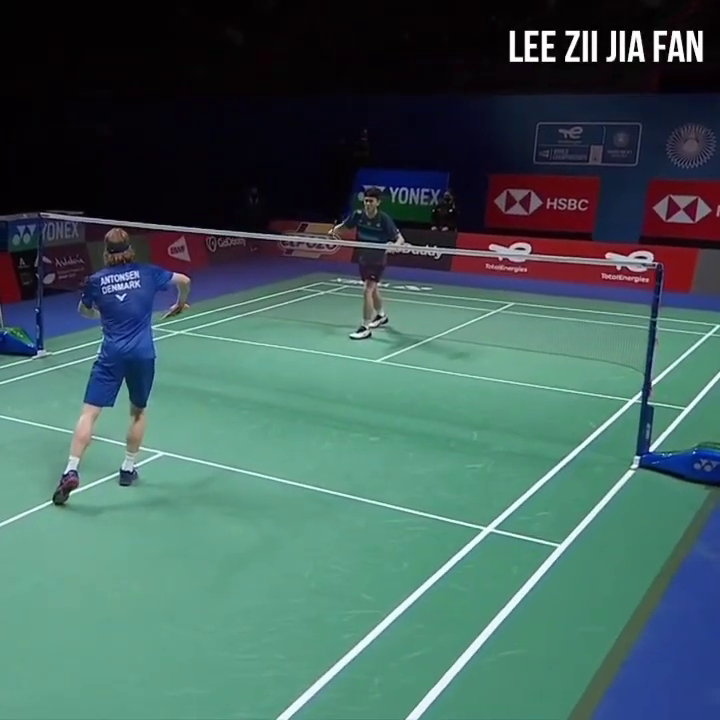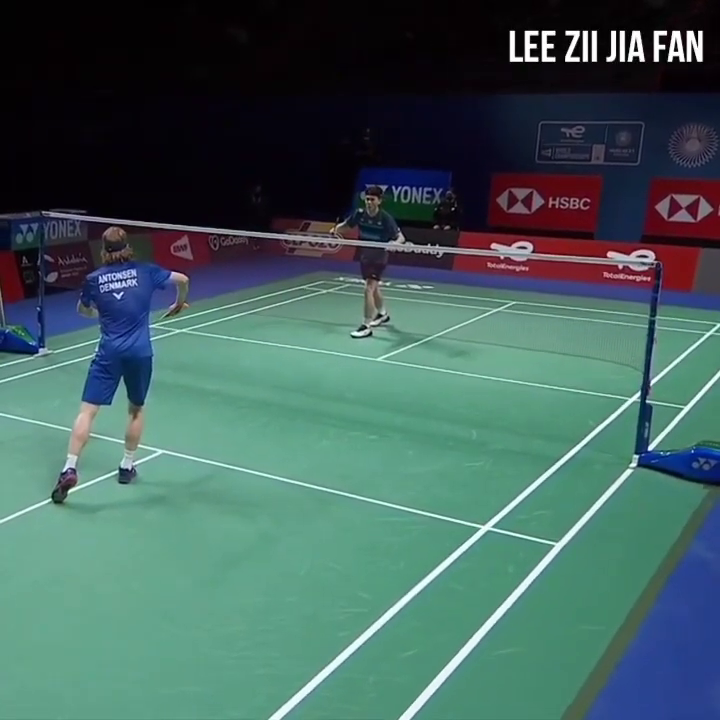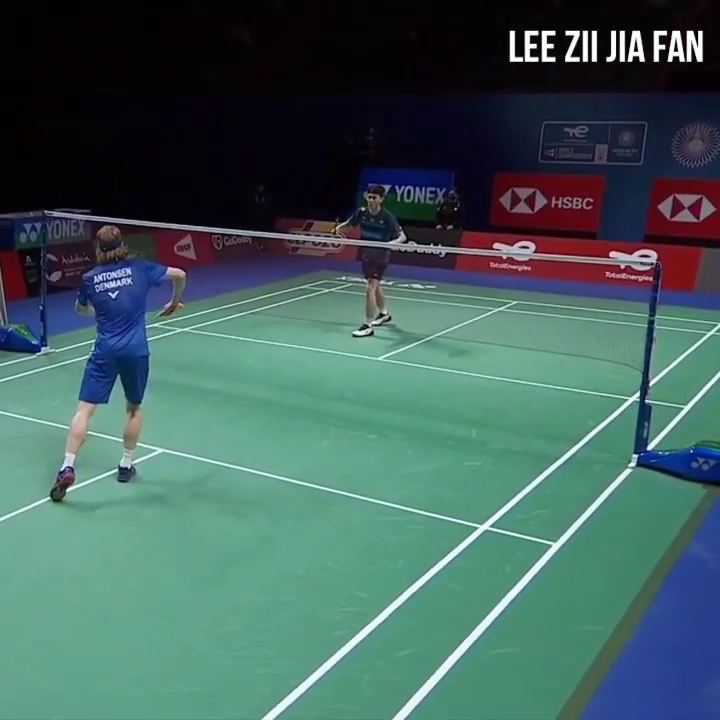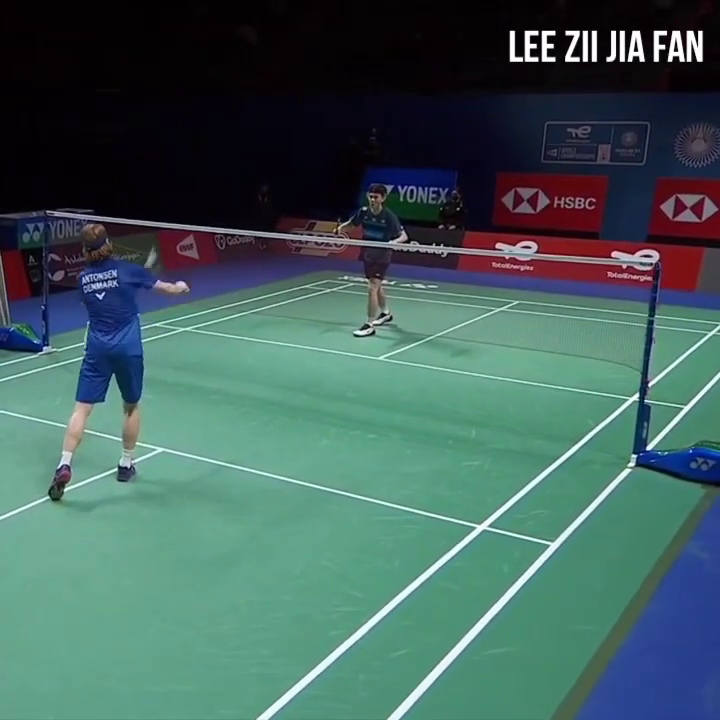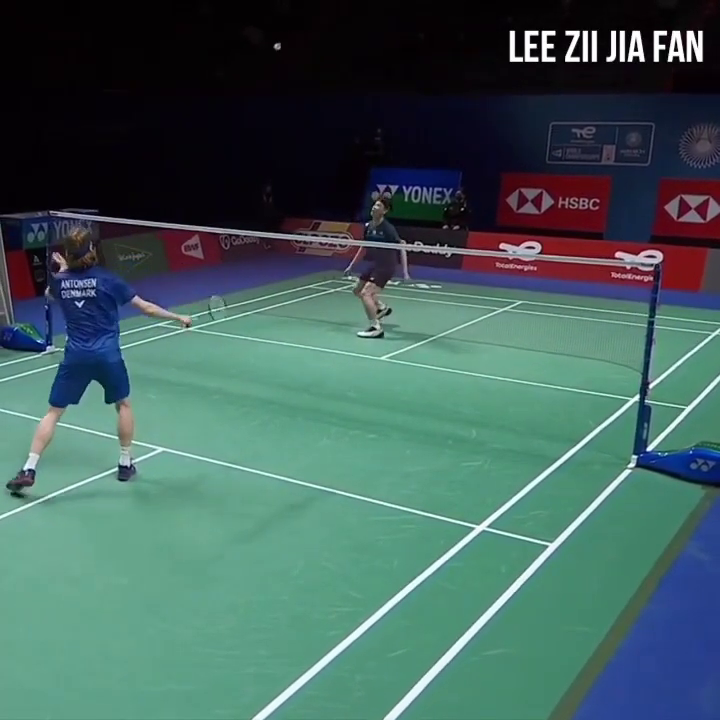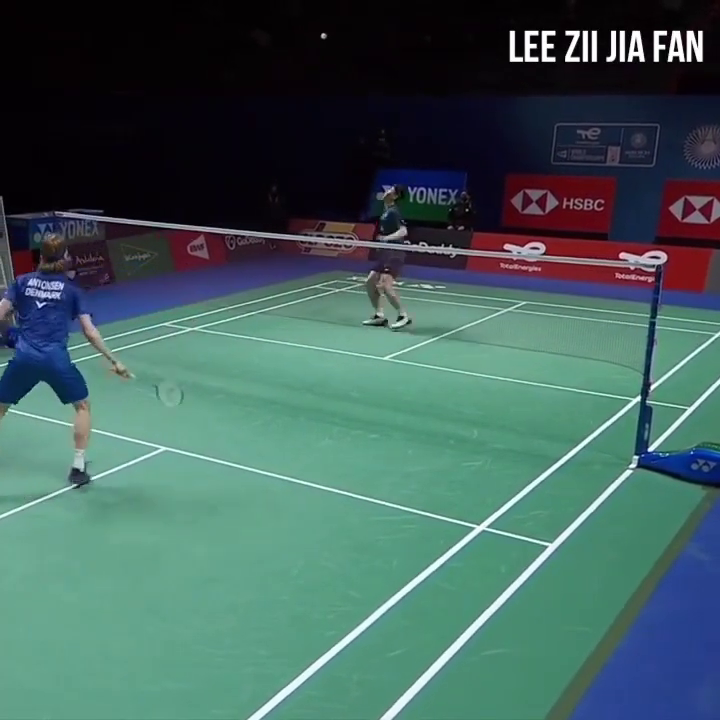
dt=0.3s
person 1, frame 1
left shoulder: (96, 280)
right shoulder: (147, 273)
left elbow: (84, 311)
right elbow: (184, 281)
right wrist: (180, 305)
left hip: (111, 354)
right hip: (142, 354)
left knee: (89, 412)
right knee: (138, 411)
left ankle: (71, 472)
right ankle: (128, 469)
person 1, frame 2
left shoulder: (94, 279)
right shoulder: (144, 271)
left elbow: (83, 310)
right elbow: (183, 279)
right wrist: (179, 303)
left hip: (109, 352)
right hip: (139, 352)
left knee: (87, 410)
right knee: (136, 409)
left ankle: (69, 469)
right ankle: (126, 466)
person 1, frame 3
left shoulder: (90, 278)
right shoulder: (140, 269)
left elbow: (81, 309)
right elbow: (179, 275)
right wrist: (174, 303)
left hip: (105, 350)
right hip: (135, 350)
left knee: (85, 409)
right knee: (134, 408)
left ankle: (67, 468)
right ankle: (126, 465)
person 1, frame 4
left shoulder: (83, 275)
right shoulder: (126, 269)
right elbow: (166, 290)
right wrist: (180, 288)
left hip: (96, 350)
right hip: (127, 349)
left knee: (81, 410)
right knee: (131, 407)
left ankle: (64, 466)
right ankle: (125, 465)
person 1, frame 5
left shoulder: (59, 281)
right shoulder: (107, 279)
left elbow: (50, 293)
right elbow: (144, 307)
left wrist: (63, 269)
right wrist: (178, 318)
left hip: (75, 355)
right hip: (106, 354)
left knee: (53, 413)
right knee: (123, 405)
left ankle: (28, 471)
right ankle: (125, 464)
person 1, frame 6
left shoulder: (23, 282)
right shoulder: (71, 290)
right elbow: (90, 332)
right wrist: (114, 361)
left hip: (23, 358)
right hip: (55, 359)
right knee: (82, 407)
right ankle: (78, 468)
